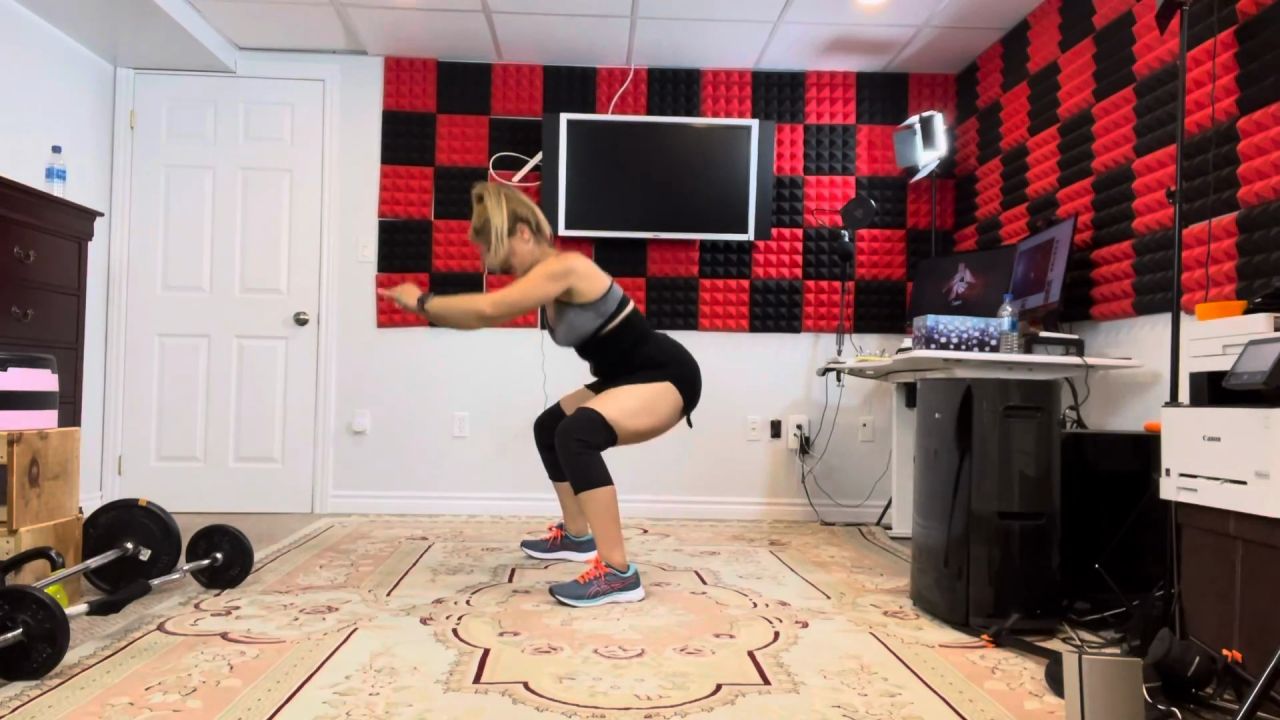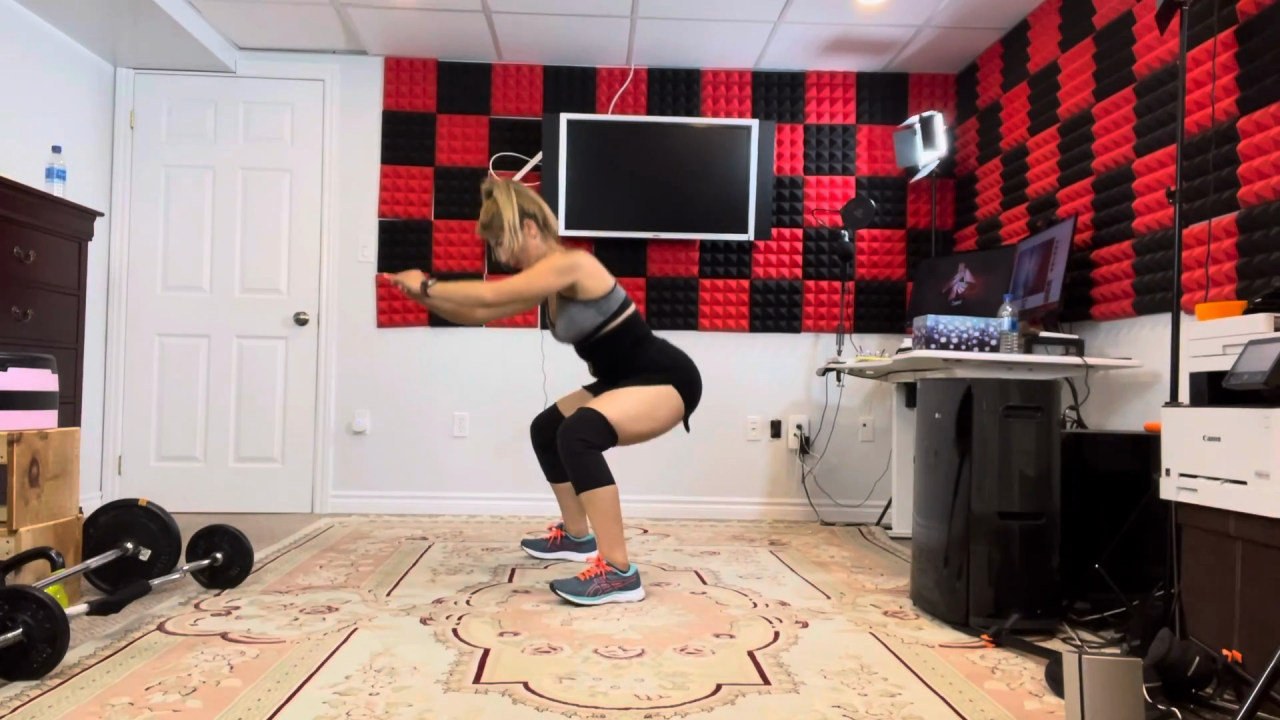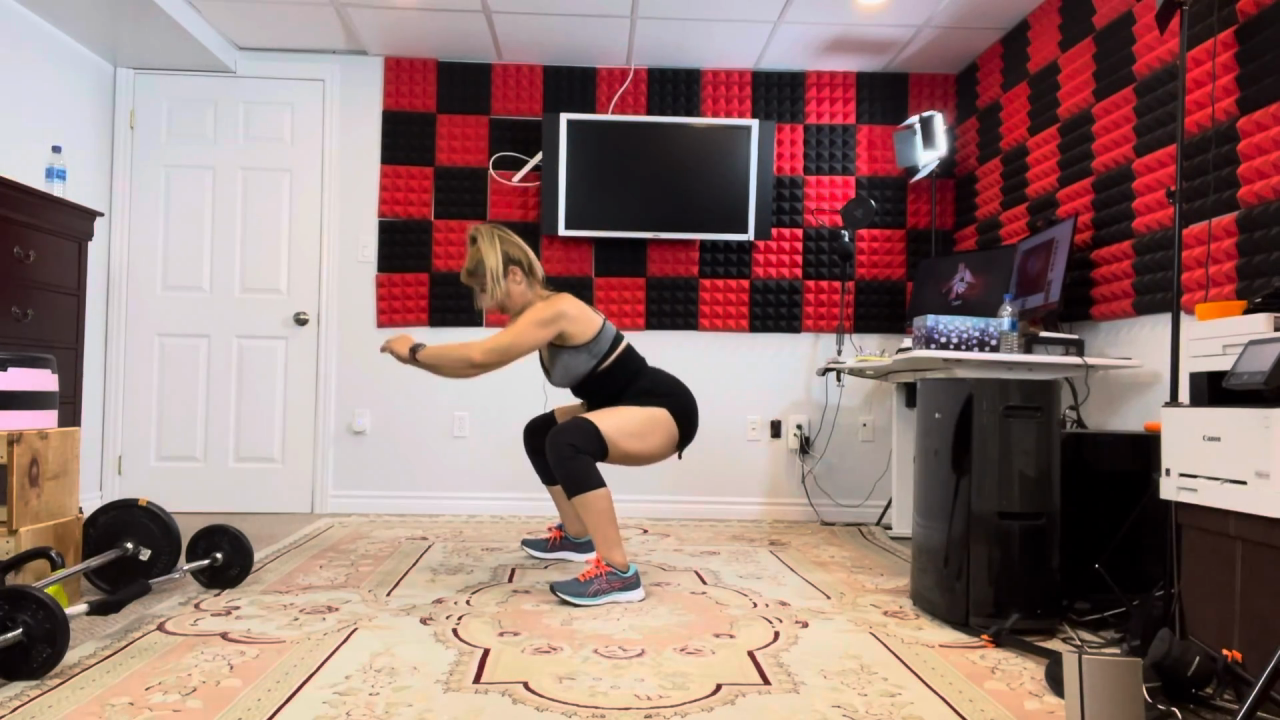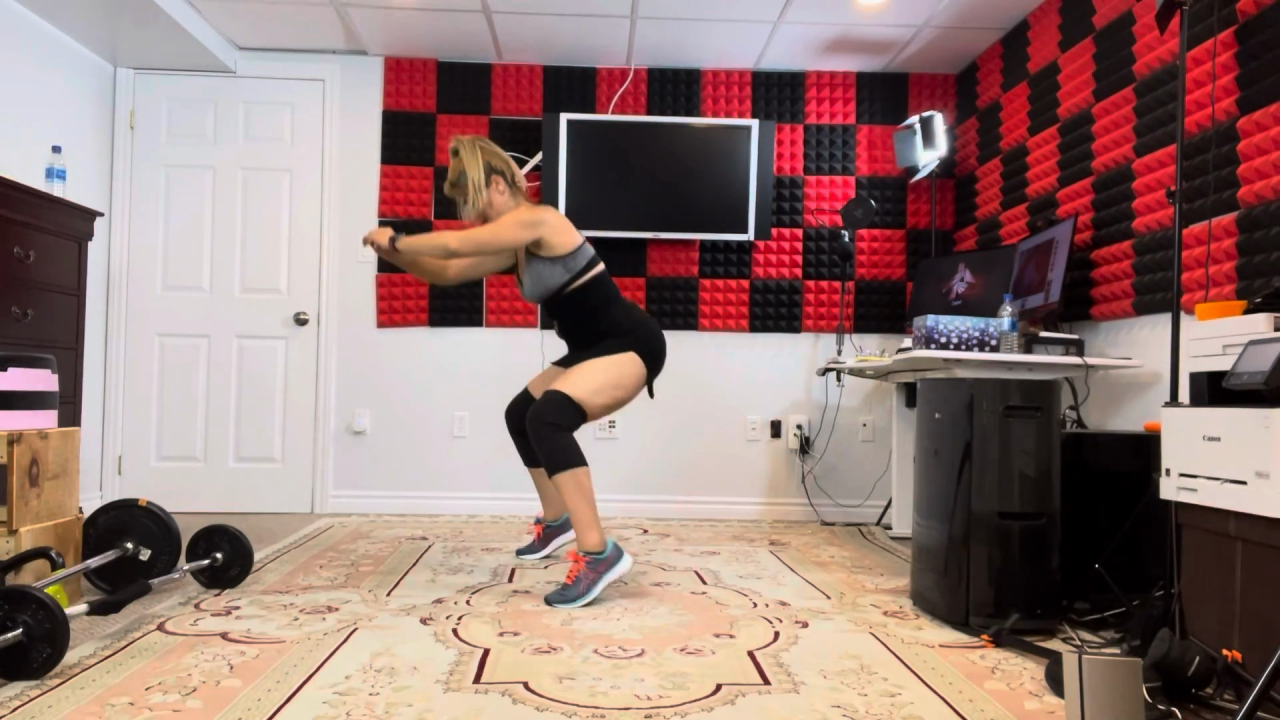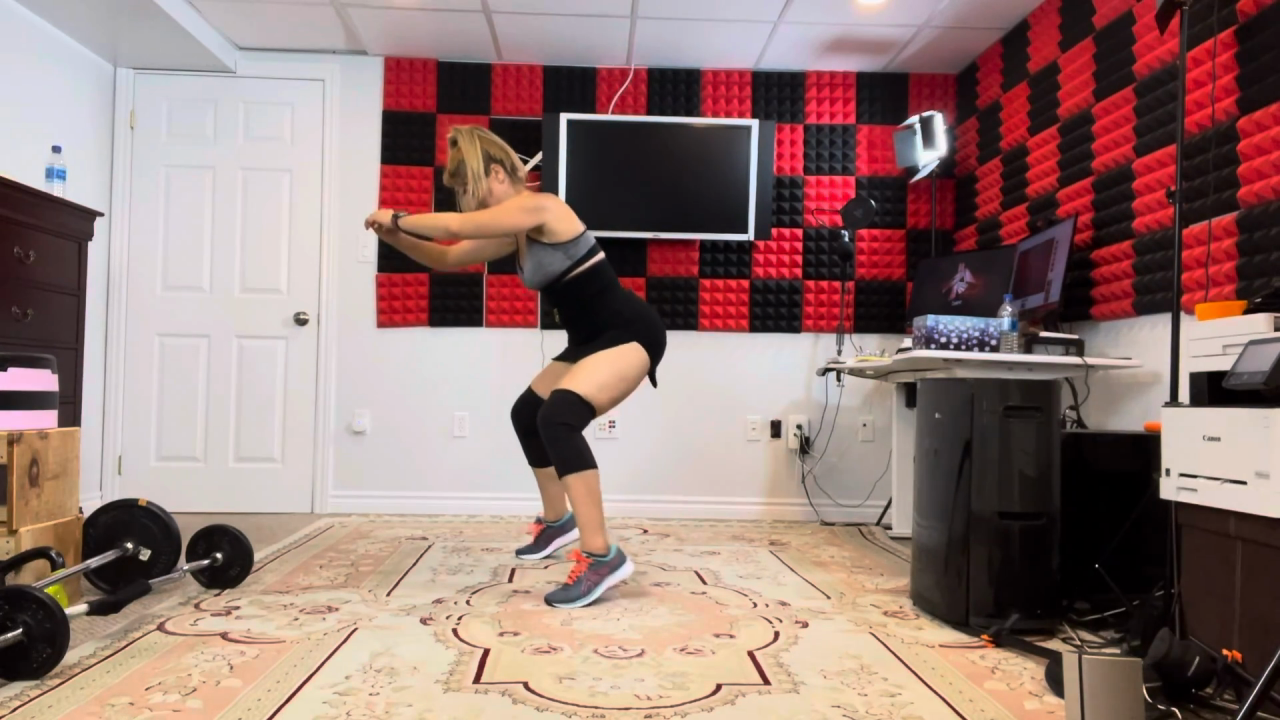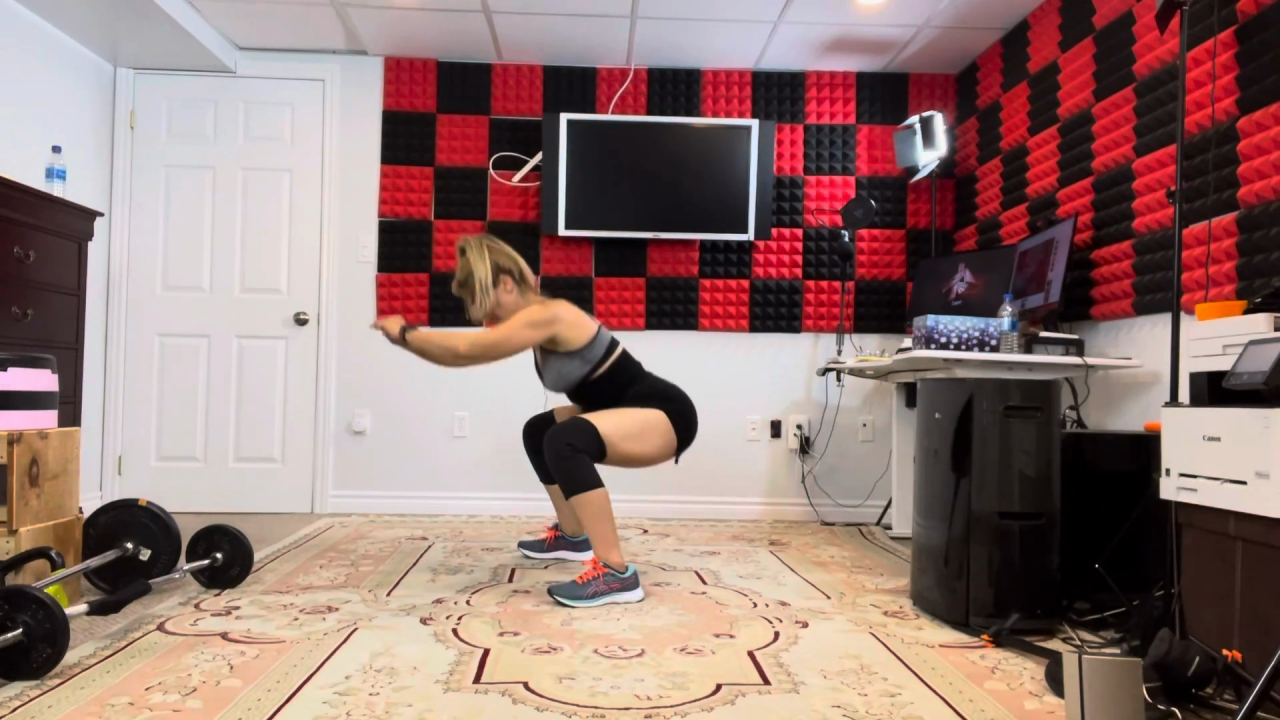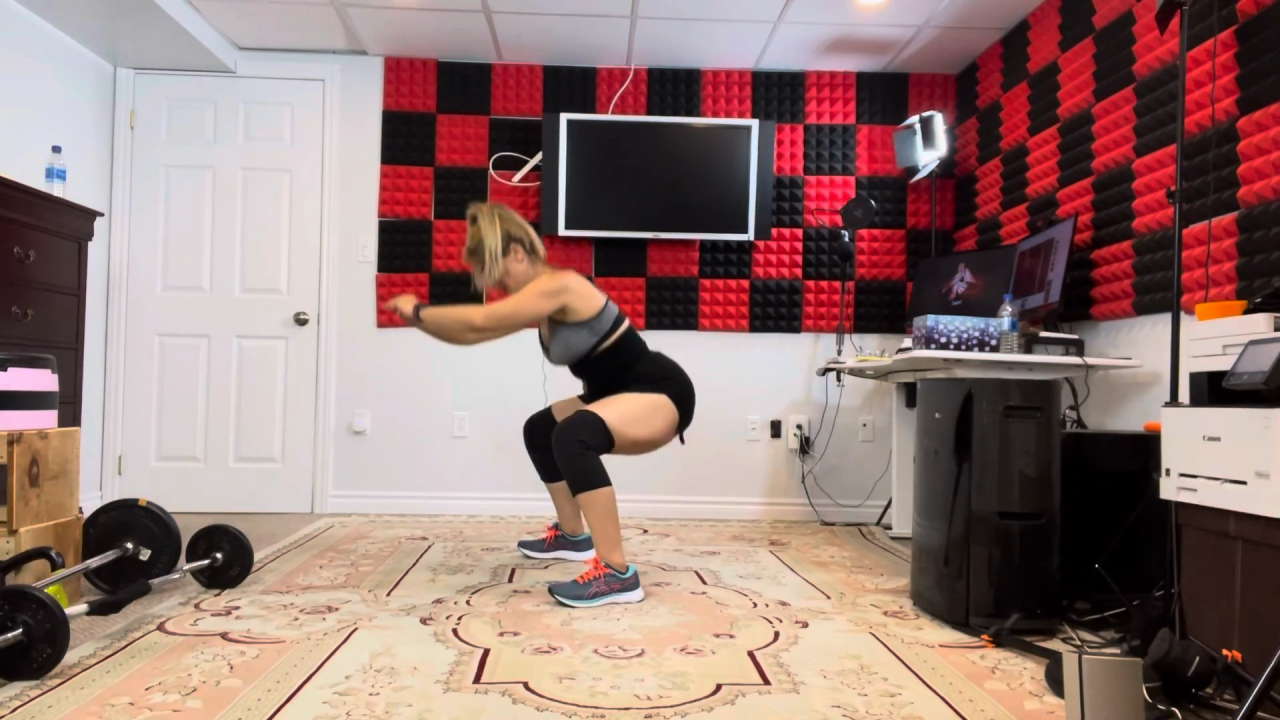
dt=0.4s
person 1, frame 1
left shoulder: (566, 266)
right shoulder: (544, 280)
left elbow: (489, 307)
right elbow: (483, 315)
left wrist: (422, 303)
right wrist: (422, 302)
left hip: (667, 375)
right hip: (630, 377)
left knee: (577, 435)
right knee: (550, 428)
left ankle: (617, 572)
right ankle: (577, 535)
person 1, frame 2
left shoulder: (569, 264)
right shoulder: (548, 277)
left elbow: (492, 297)
right elbow: (483, 312)
left wrist: (426, 288)
right wrist: (427, 293)
left hip: (669, 381)
right hip: (633, 381)
left knee: (578, 434)
right knee: (547, 429)
left ankle: (618, 571)
right ankle: (576, 536)
person 1, frame 3
left shoulder: (557, 311)
right shoulder: (539, 319)
left elbow: (480, 356)
right elbow: (474, 364)
left wrist: (416, 352)
right wrist: (414, 352)
left hip: (666, 408)
right hip: (634, 406)
left knee: (567, 442)
right knee: (539, 435)
left ankle: (618, 573)
right ankle: (576, 536)
person 1, frame 4
left shoulder: (539, 219)
right shoulder: (518, 241)
left elbow: (457, 245)
right elbow: (450, 271)
left wrist: (395, 240)
right wrist: (394, 251)
left hip: (630, 342)
right hip: (596, 345)
left knee: (547, 418)
right knee: (521, 414)
left ankle: (599, 551)
right ankle: (554, 522)
person 1, frame 5
left shoulder: (539, 207)
right shoulder: (517, 230)
left elbow: (456, 226)
right elbow: (449, 257)
left wrist: (397, 220)
right wrist: (396, 234)
left hip: (631, 332)
right hip: (595, 337)
left knee: (559, 418)
right knee: (529, 413)
left ankle: (600, 555)
right ankle: (557, 522)
person 1, frame 6
left shoulder: (549, 316)
right shoulder: (533, 321)
left elbow: (468, 347)
right elbow: (467, 352)
left wrist: (406, 333)
right wrist: (410, 336)
left hip: (665, 415)
right hip: (633, 415)
left knee: (564, 441)
right knee: (539, 433)
left ankle: (616, 574)
right ankle: (572, 536)
person 1, frame 7
left shoulder: (560, 285)
right shoulder: (541, 300)
left elbow: (480, 320)
right elbow: (474, 333)
left wrist: (419, 311)
right wrist: (420, 317)
left hip: (662, 391)
right hip: (625, 392)
left knee: (573, 437)
right knee: (540, 432)
left ankle: (616, 573)
right ankle: (573, 535)
